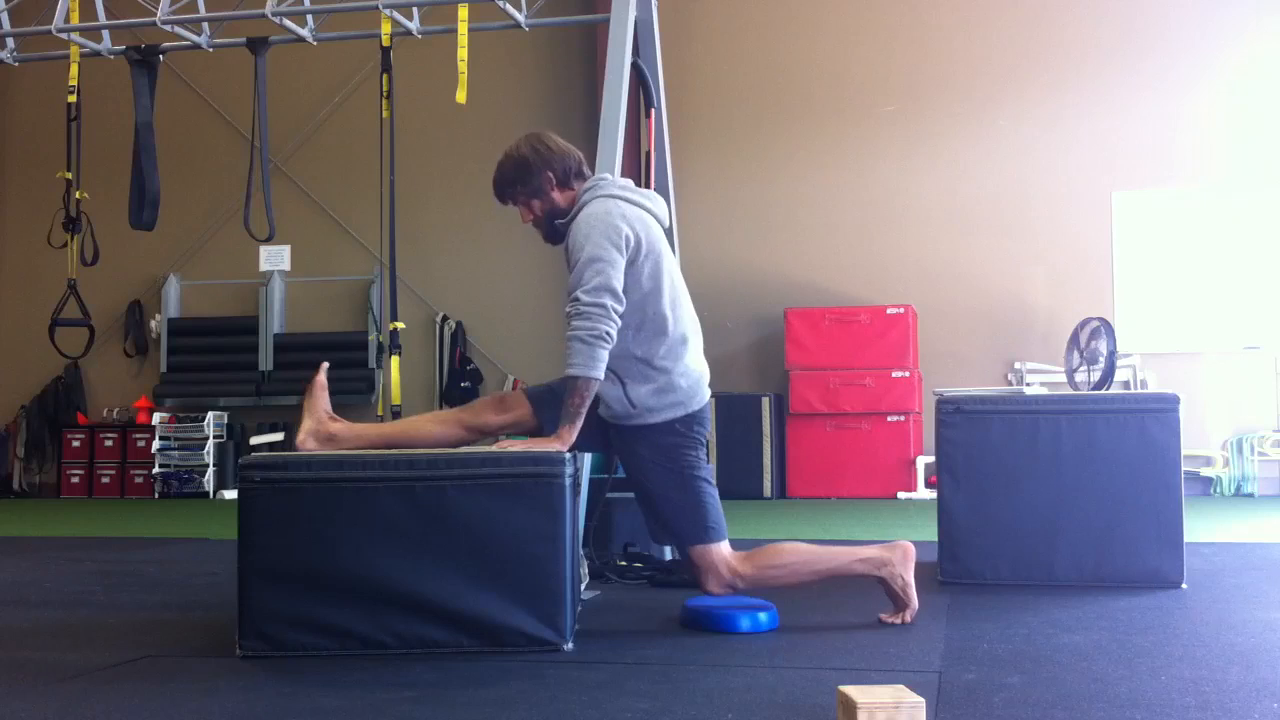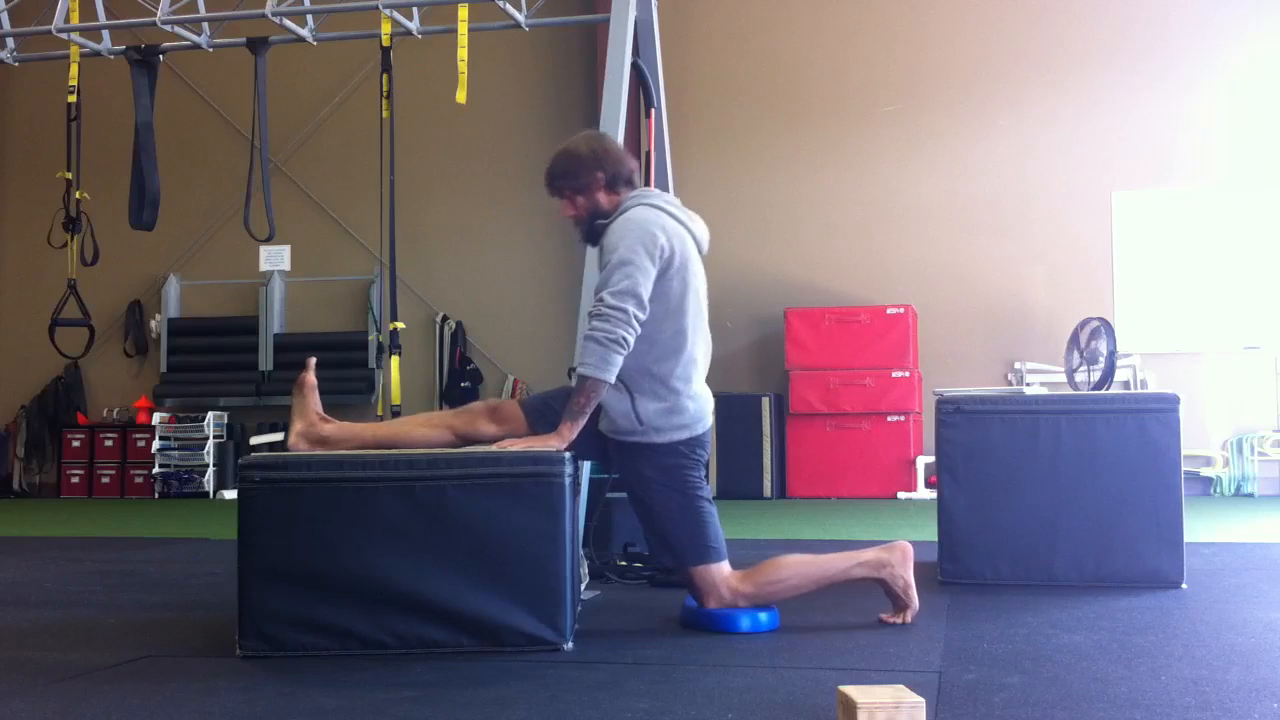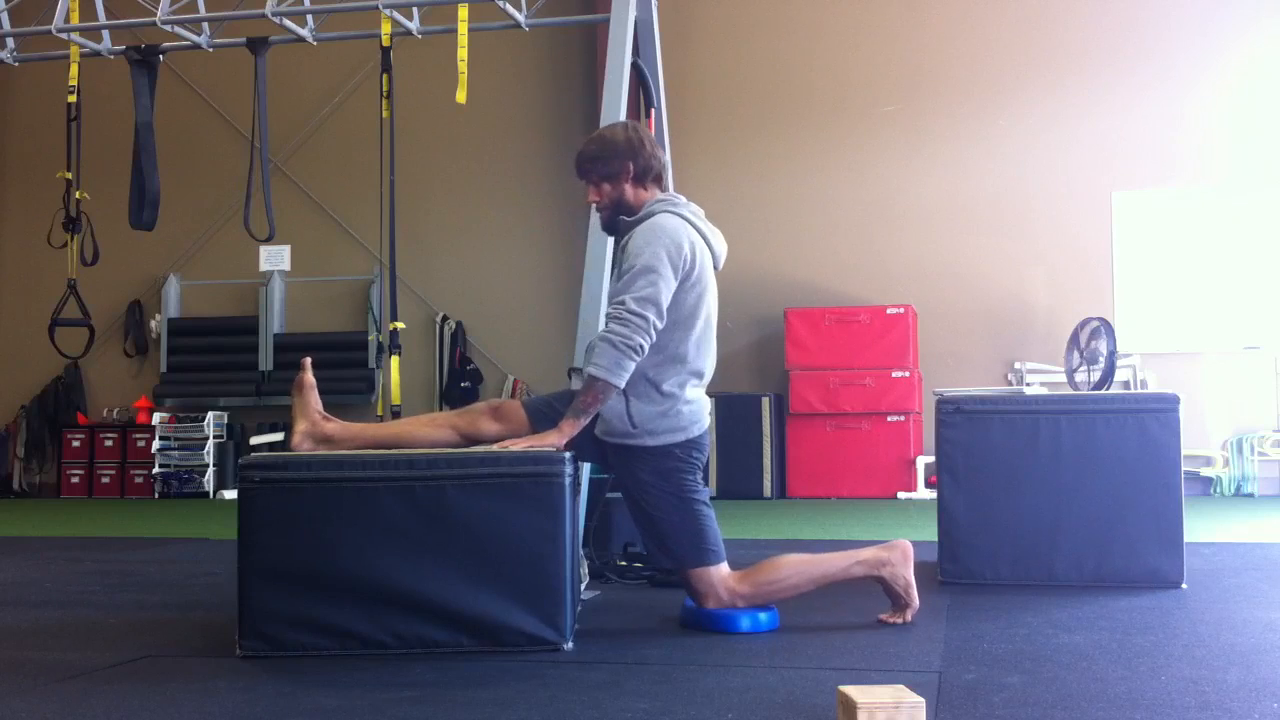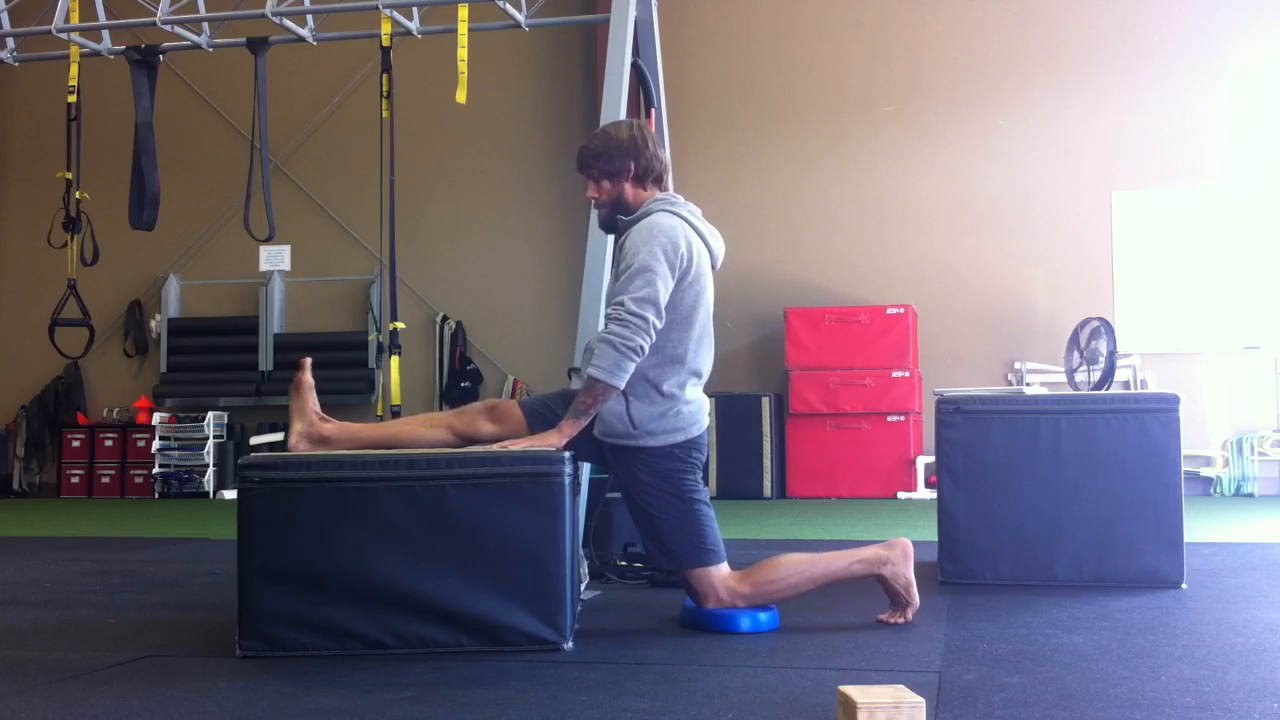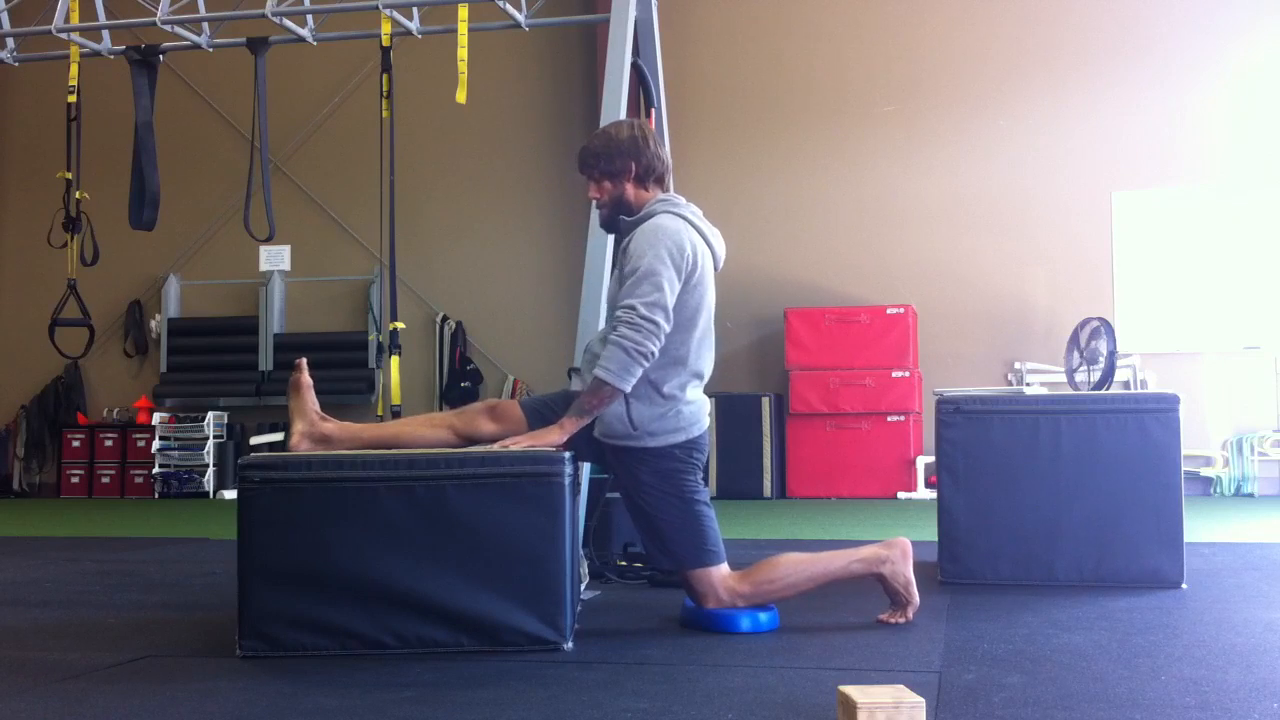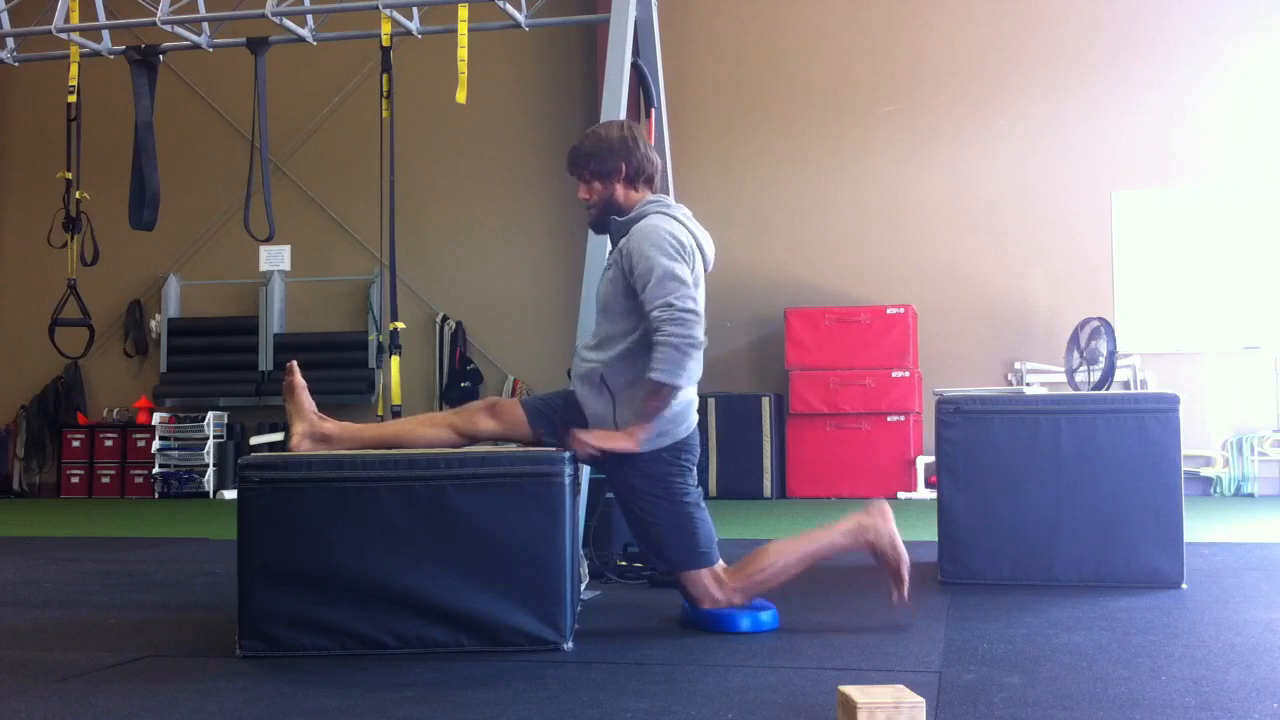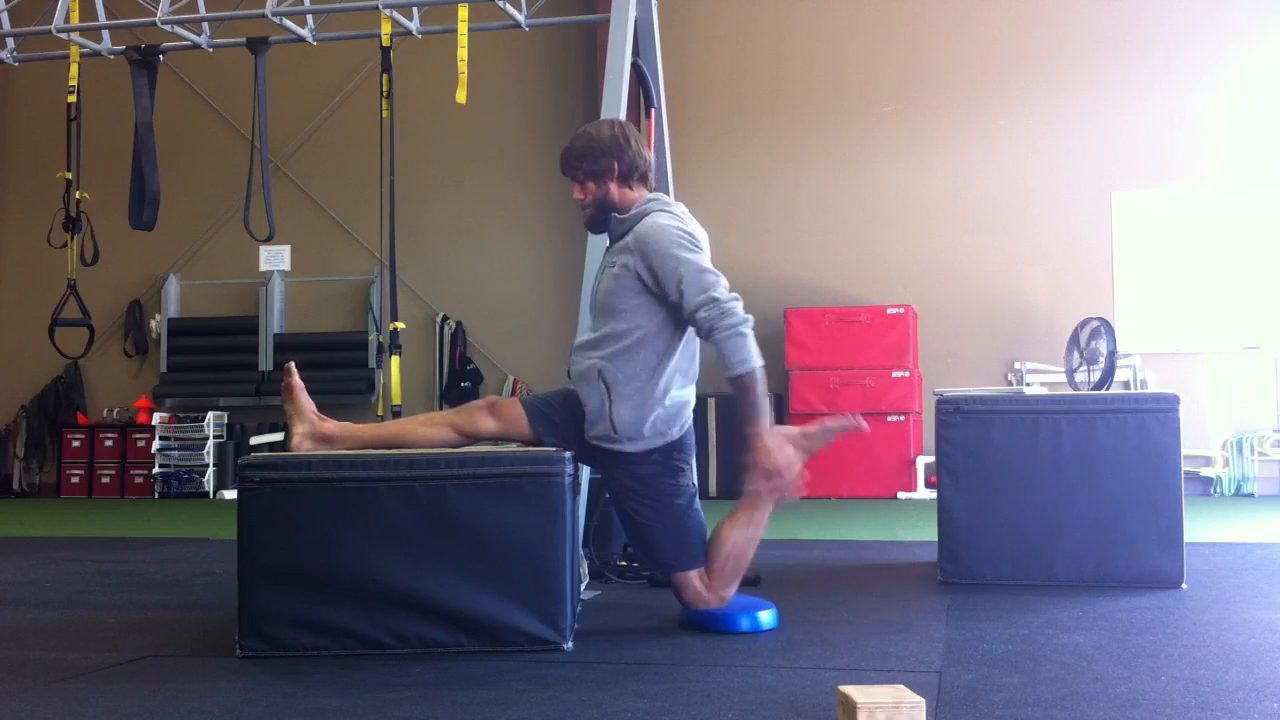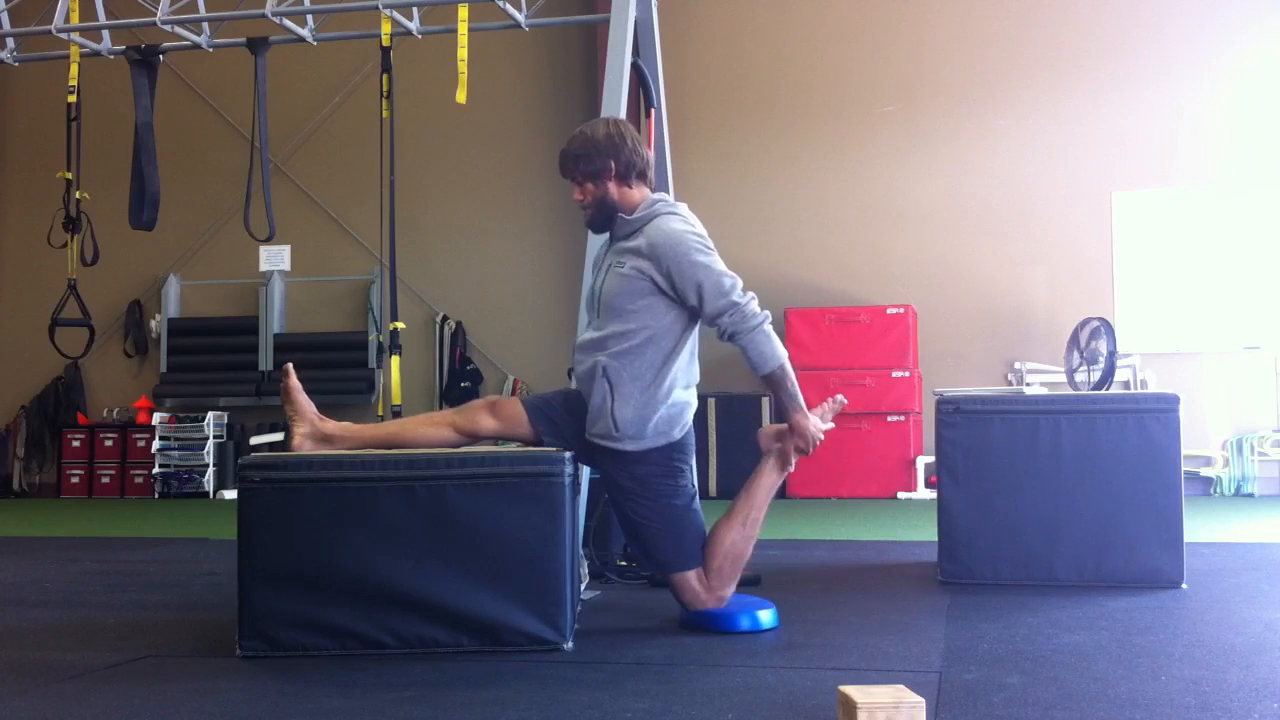
dt=0.3s
person 1, frame 1
left shoulder: (597, 219)
right shoulder: (613, 210)
left elbow: (593, 332)
left wrist: (563, 433)
left hip: (657, 411)
right hip: (636, 395)
left knee: (723, 577)
right knee: (492, 411)
left ankle: (883, 560)
right ankle: (335, 434)
person 1, frame 2
left shoulder: (635, 228)
right shoulder: (653, 223)
left elbow: (608, 336)
left wrist: (563, 431)
left hip: (655, 429)
right hip: (640, 410)
left knee: (721, 594)
right knee: (487, 417)
left ankle: (883, 562)
right ankle: (325, 433)
person 1, frame 3
left shoulder: (658, 233)
right shoulder: (667, 228)
left elbow: (622, 342)
left wrist: (562, 430)
left hip: (653, 433)
right hip: (638, 415)
left knee: (720, 594)
right knee: (488, 418)
left ankle: (881, 560)
right ankle: (329, 434)
person 1, frame 4
left shoulder: (655, 232)
right shoulder: (665, 228)
left elbow: (623, 342)
left wrist: (563, 430)
left hip: (650, 433)
right hip: (636, 415)
left knee: (721, 595)
right knee: (484, 418)
left ankle: (881, 560)
right ankle: (327, 434)
person 1, frame 5
left shoulder: (659, 234)
right shoulder: (663, 229)
left elbow: (632, 346)
left wrist: (563, 427)
left hip: (651, 433)
right hip: (633, 417)
left knee: (722, 595)
right knee: (486, 418)
left ankle: (880, 559)
right ankle: (328, 434)
person 1, frame 6
left shoulder: (653, 234)
right shoulder: (644, 231)
left elbow: (682, 341)
left wrist: (632, 431)
left hip: (643, 432)
right hip: (603, 409)
left knee: (719, 592)
right knee: (484, 416)
left ankle: (861, 530)
right ankle: (329, 435)
person 1, frame 7
left shoulder: (659, 232)
right shoulder: (634, 233)
left elbow: (730, 326)
left wrist: (760, 437)
left hip: (642, 438)
right hip: (598, 412)
left knee: (708, 595)
right knee: (483, 417)
right ankle: (327, 435)
person 1, frame 8
left shoulder: (668, 235)
right shoulder: (624, 238)
left elbow: (746, 321)
left wrist: (797, 414)
left hip: (644, 437)
right hip: (599, 413)
left knee: (708, 593)
right knee: (486, 416)
right ankle: (330, 435)
